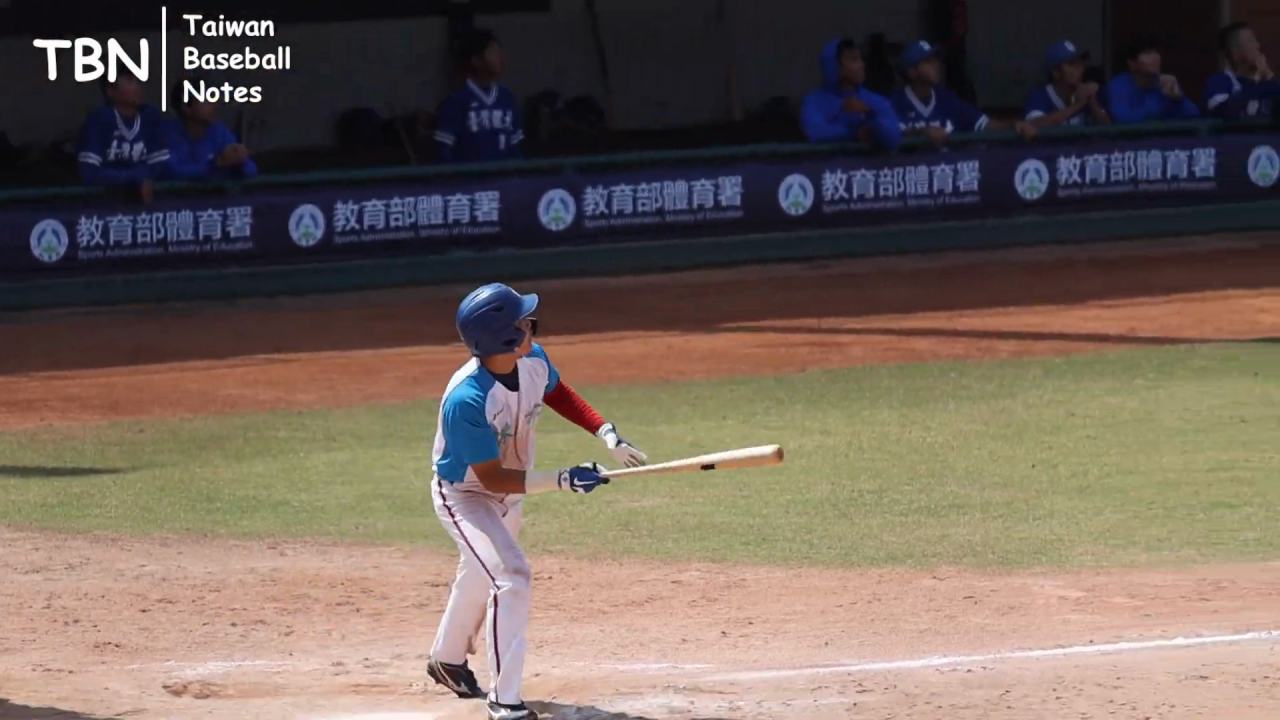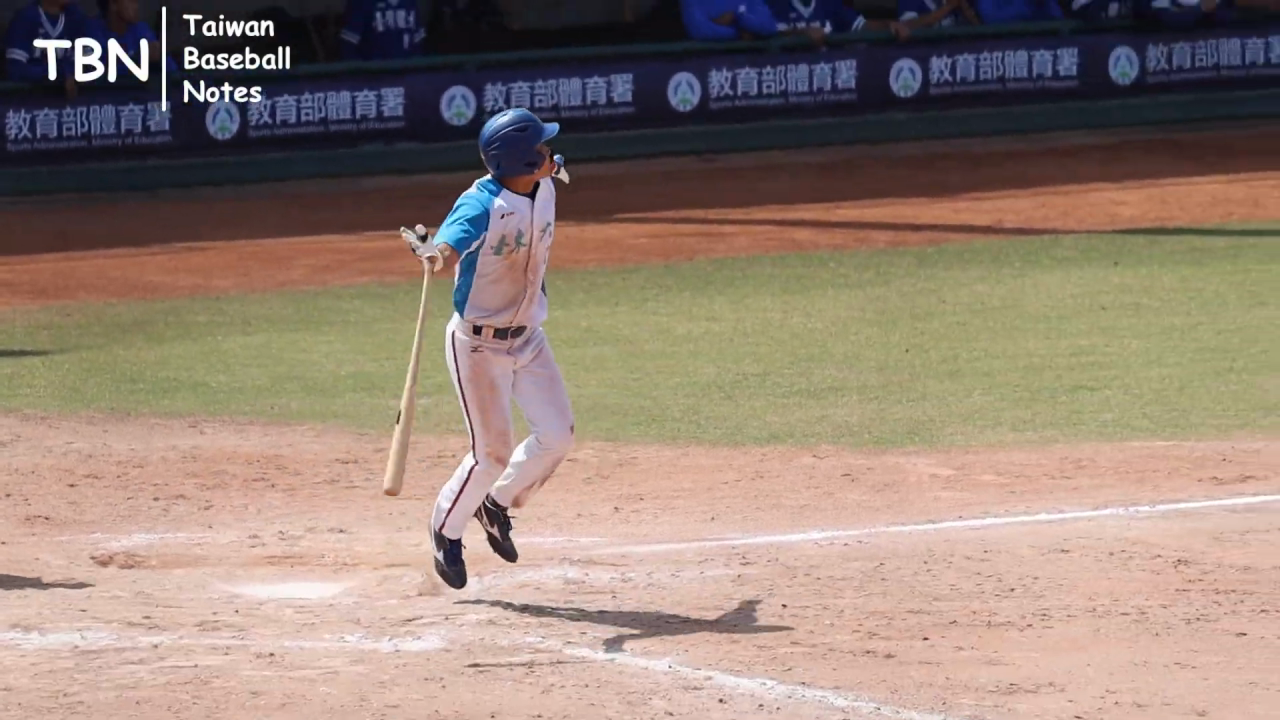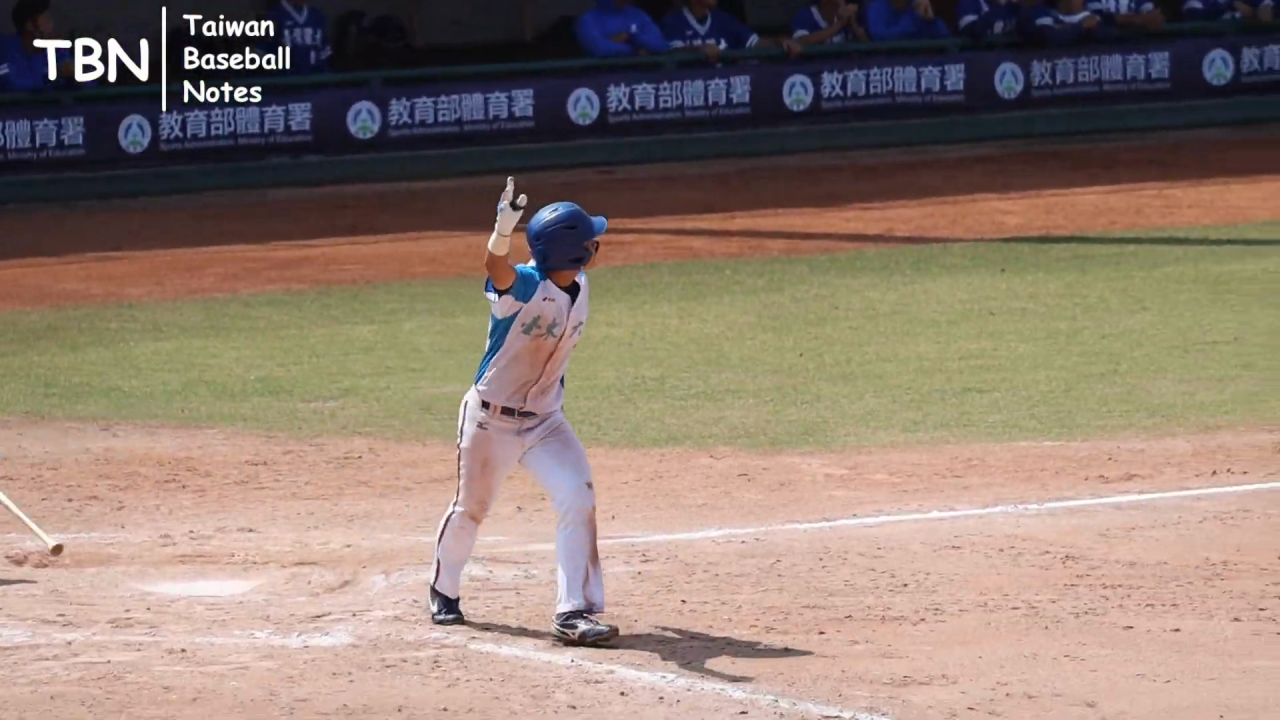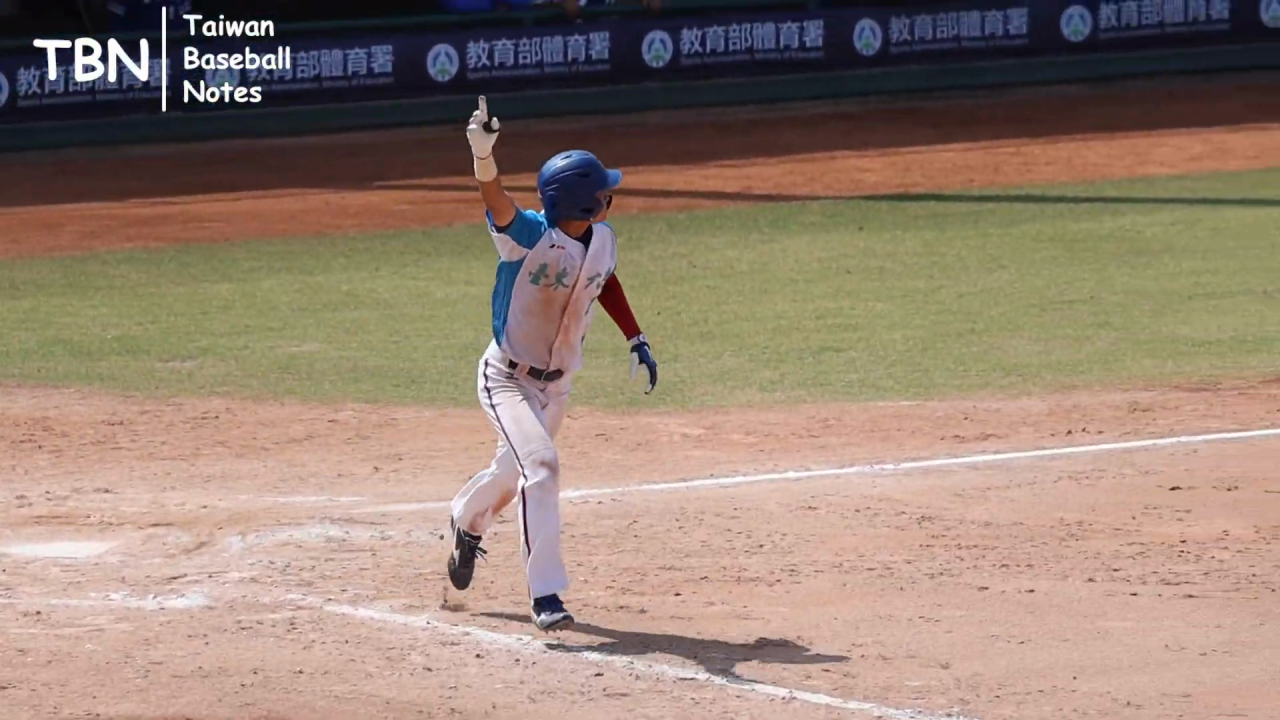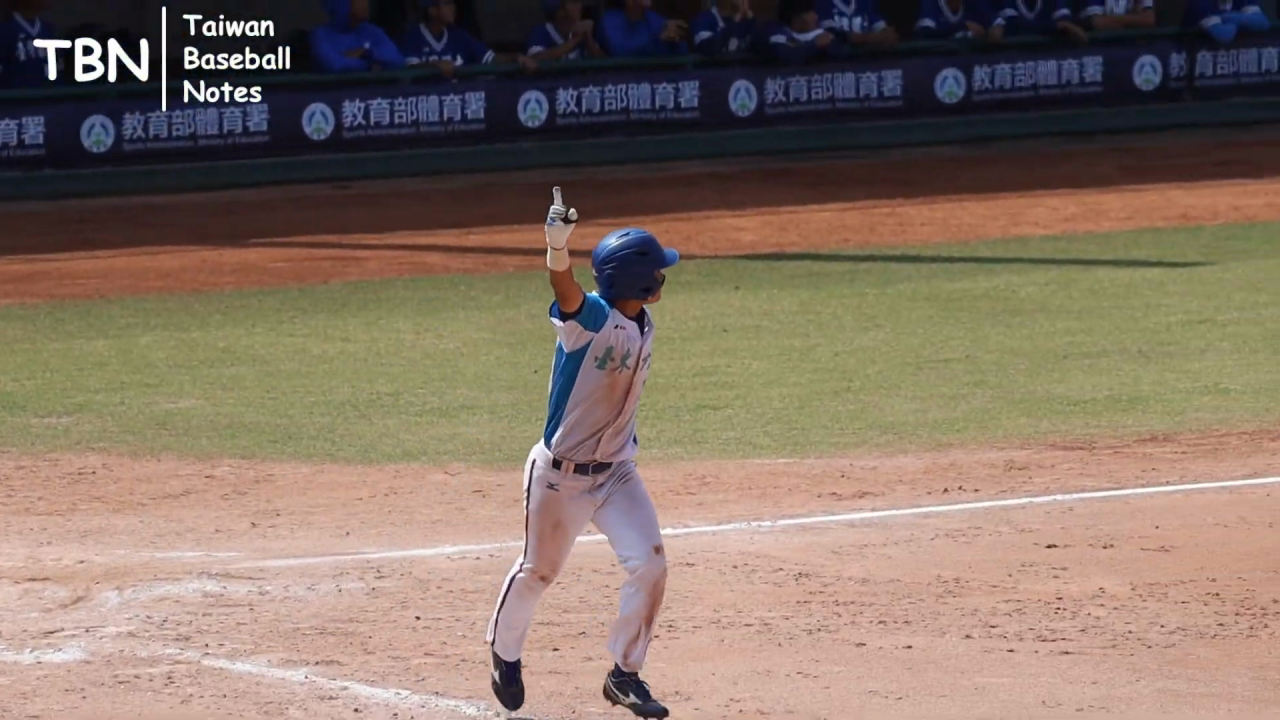
dt=0.3s
person 1, frame 1
left shoulder: (532, 359)
right shoulder: (465, 399)
left elbow: (559, 394)
right elbow: (492, 478)
left wrist: (606, 432)
right wrist: (561, 479)
left hip: (505, 493)
right hip: (465, 495)
left knee: (483, 578)
right knee: (513, 582)
left ankle: (448, 658)
person 1, frame 2
left shoulder: (542, 182)
right shoulder: (480, 204)
right elbow: (445, 251)
left wrist: (556, 165)
right wrist: (431, 252)
left hip: (527, 336)
right hip: (476, 342)
left knee: (557, 436)
right knee: (491, 453)
left ankle: (499, 505)
right ankle: (447, 530)
person 1, frame 3
left shoulder: (580, 285)
right shoulder: (523, 286)
right elbow: (498, 266)
right wrist: (504, 227)
left hip: (544, 417)
right hip: (492, 418)
left knee: (579, 502)
right knee: (471, 509)
left ankle: (574, 612)
right ankle: (444, 590)
person 1, frame 4
left shoulder: (602, 237)
right shoulder: (528, 235)
left elbow: (606, 282)
right elbow: (494, 196)
left wrist: (637, 341)
right wrist: (482, 149)
left hip: (557, 381)
right hip: (508, 378)
left knee: (520, 475)
right knee: (542, 471)
left ankle: (466, 527)
right ankle: (546, 596)
person 1, frame 5
left shoulder: (640, 321)
right shoulder: (588, 317)
right elbow: (563, 283)
right wrist: (557, 241)
left hip: (615, 471)
right hip: (559, 475)
left knee: (650, 567)
right knee: (542, 572)
left ankle: (625, 674)
right ankle: (506, 650)
